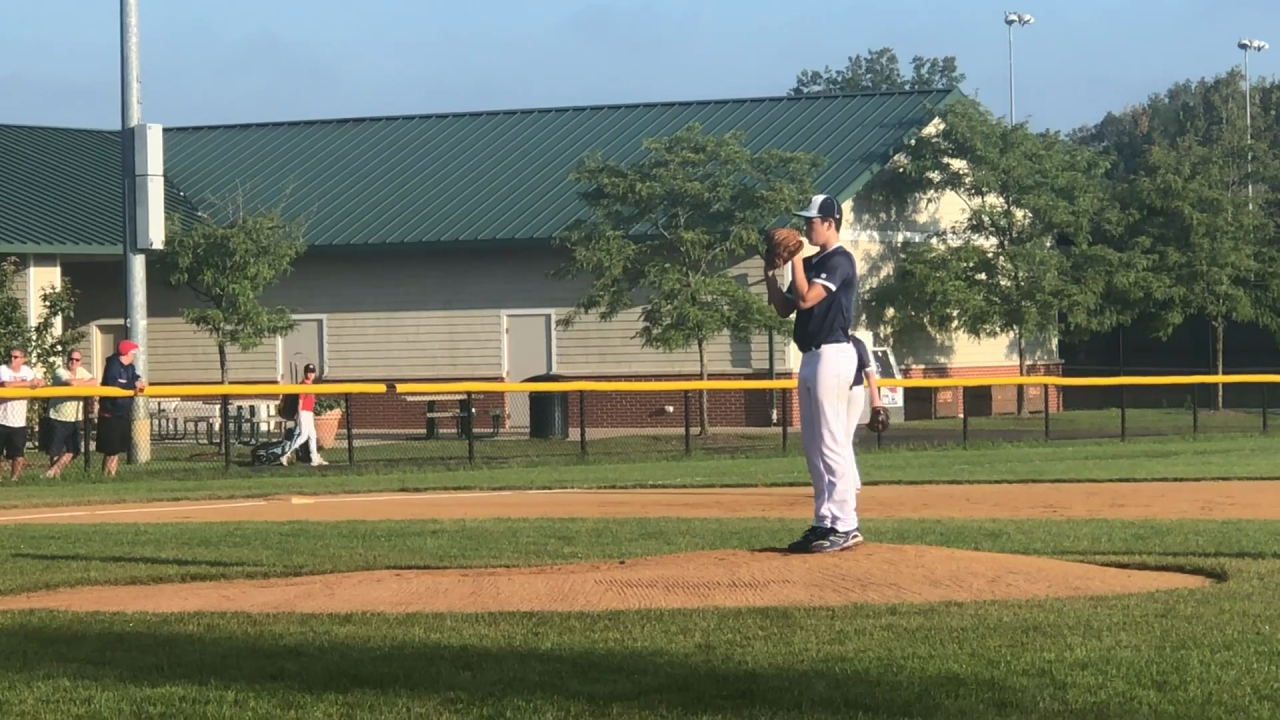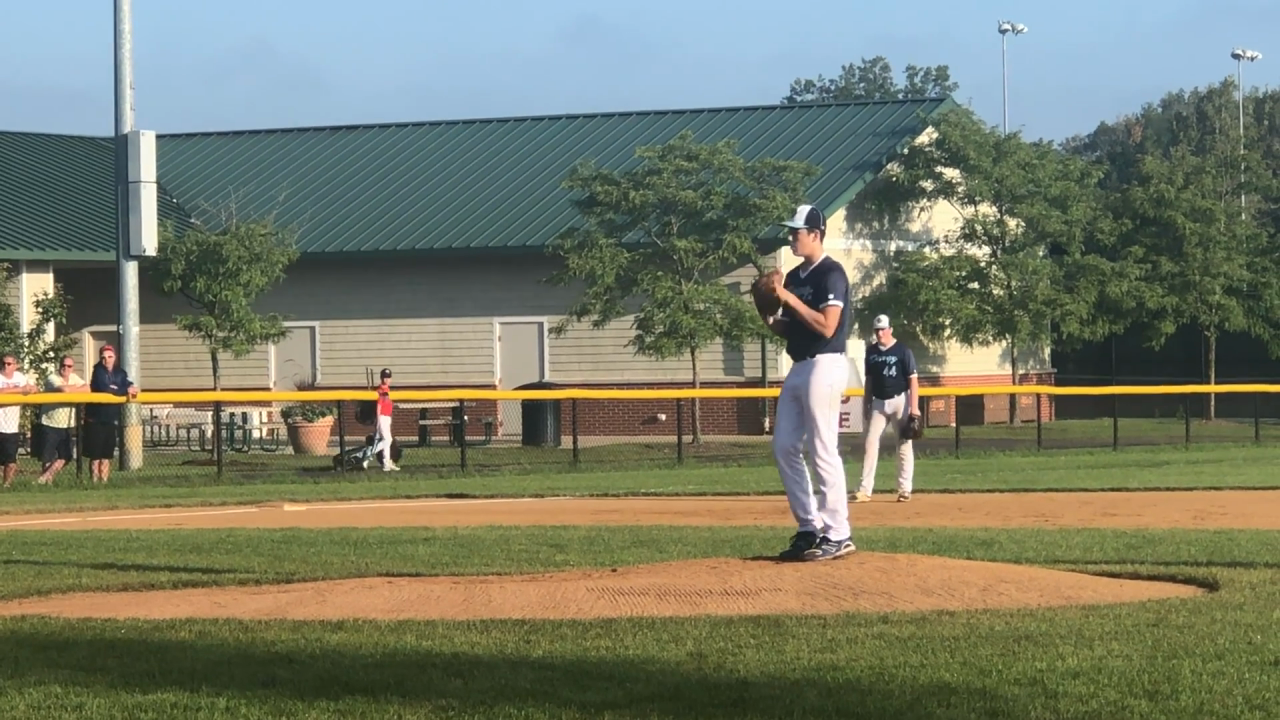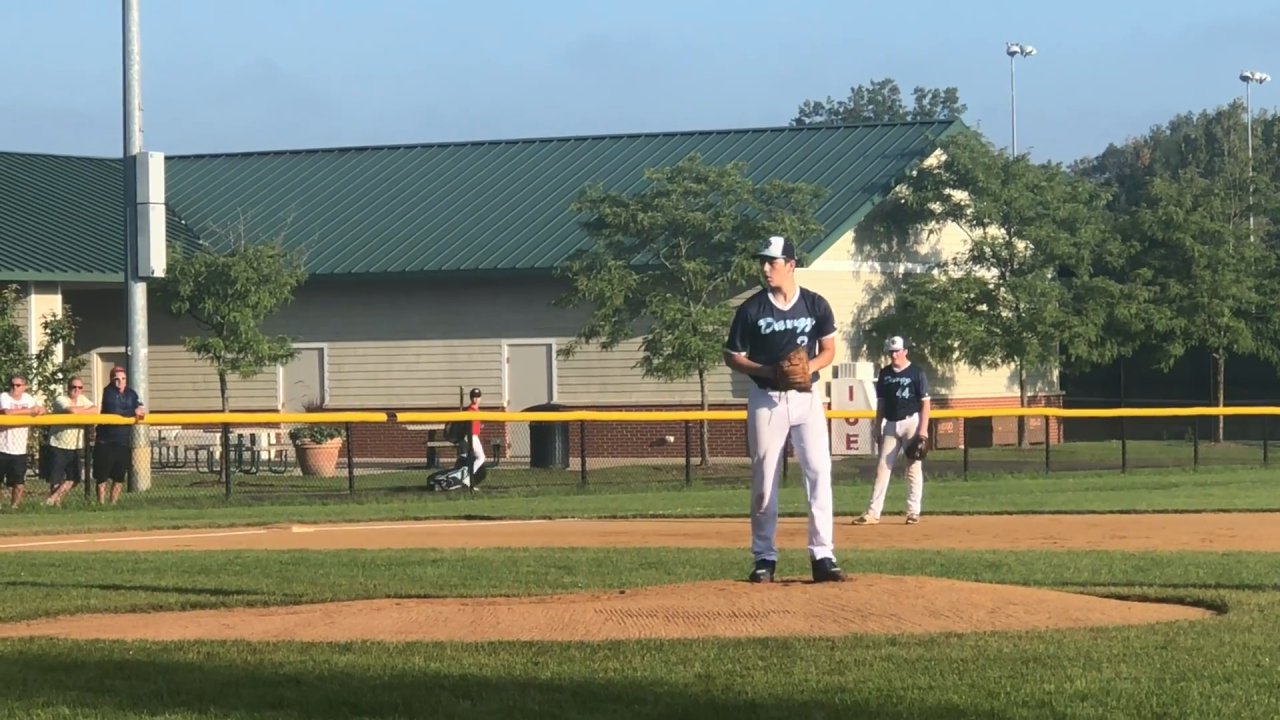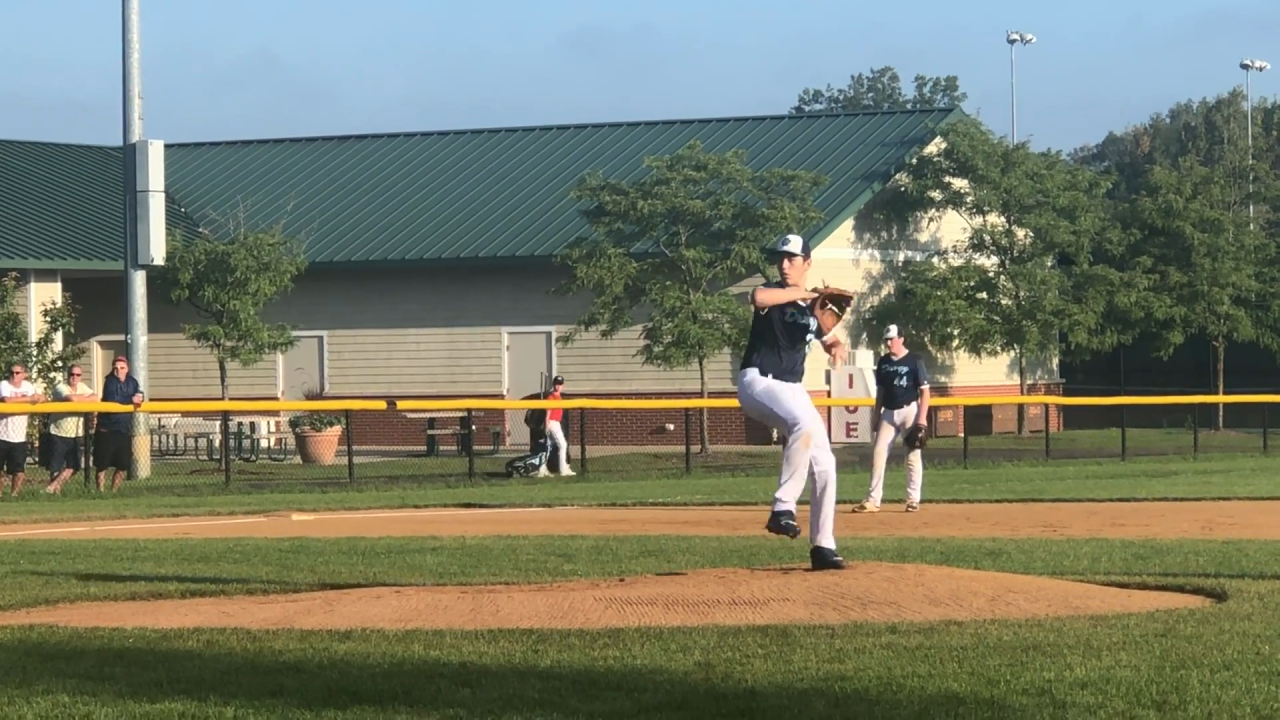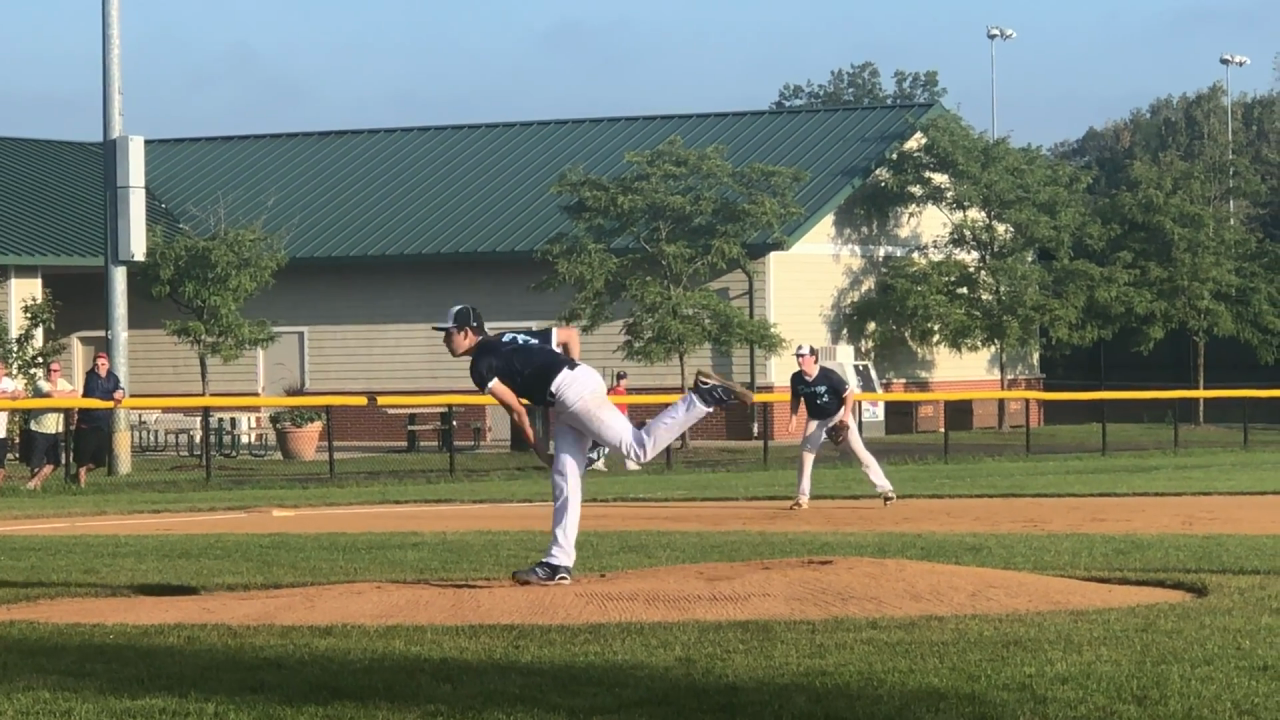
dt=1s
person 1, frame 1
left shoulder: (839, 260)
right shoulder: (811, 263)
left elbow: (805, 299)
right elbow: (784, 308)
left wrist: (795, 258)
right wrist: (770, 271)
left hip: (831, 357)
right hip: (810, 358)
left knee: (831, 442)
right knee: (812, 445)
left ankle: (845, 527)
right ankle: (824, 522)
person 1, frame 2
left shoulder: (830, 273)
right shoulder: (794, 276)
left elbow: (828, 327)
left wrist: (789, 299)
right wrist: (769, 316)
left hip: (824, 367)
right hip: (797, 368)
left knee: (822, 452)
right knee: (785, 450)
left ankle: (838, 536)
right ankle: (810, 528)
person 1, frame 3
left shoulder: (816, 304)
right shoulder: (751, 308)
left elbow: (828, 351)
right elbow: (732, 357)
left wrist: (809, 367)
right wrist: (766, 370)
left hip: (806, 397)
right hip: (766, 399)
left knee: (819, 472)
right knee: (765, 480)
left ankle: (822, 556)
right ankle: (764, 557)
person 1, frame 4
left shoulder: (812, 310)
right shoulder: (770, 290)
left elbow: (834, 347)
right elbow: (759, 297)
left wrist: (837, 350)
right wrist: (806, 294)
left hip: (793, 390)
right hip: (758, 383)
left knee: (824, 464)
right knee: (807, 426)
left ankle: (822, 546)
right ankle: (783, 509)
person 1, frame 5
left shoulder: (480, 363)
right shoulder: (510, 342)
left elbow: (516, 409)
left wrist: (535, 446)
left hip: (572, 393)
right hip: (573, 392)
left knee: (638, 446)
right knee: (565, 479)
left ankle: (704, 395)
right ankle: (557, 562)
